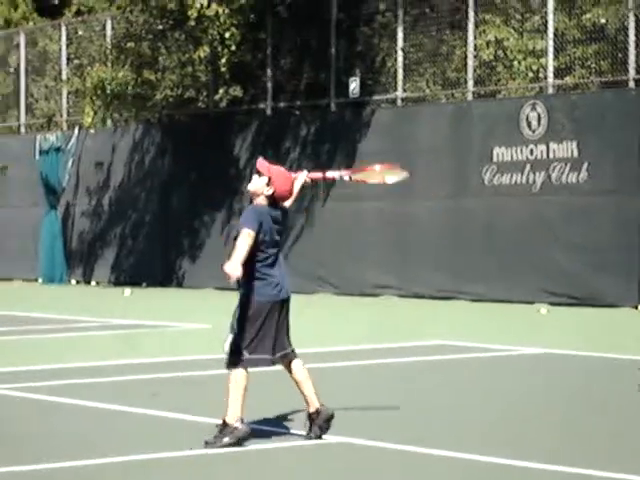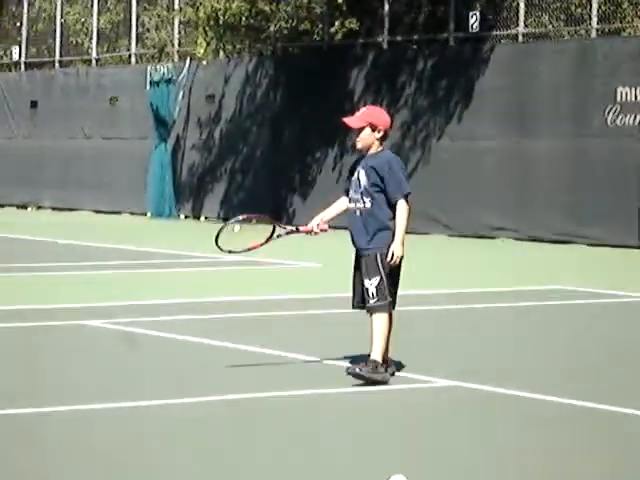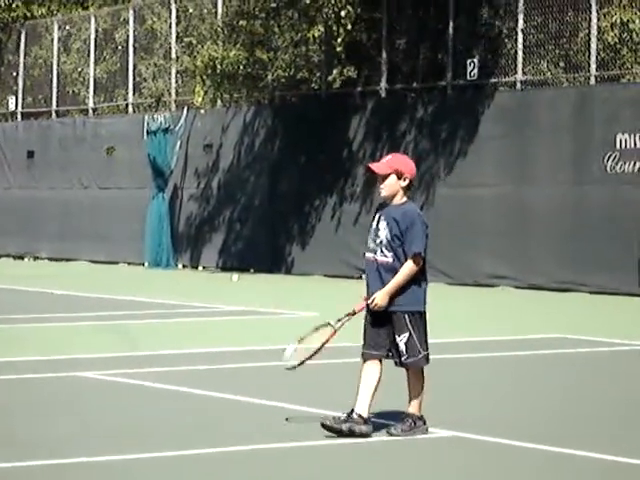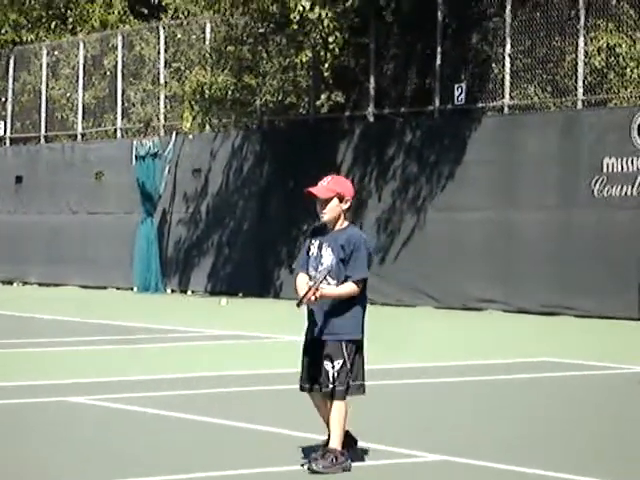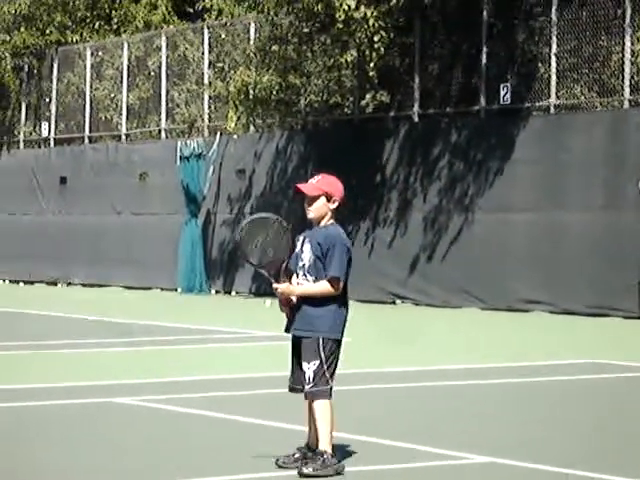
dt=1s
person 1, frame 1
left shoulder: (254, 213)
right shoulder: (277, 212)
left elbow: (247, 234)
right elbow: (286, 202)
left wrist: (235, 261)
right wrist: (297, 183)
left hip: (257, 297)
right hip: (278, 294)
left knee: (237, 358)
right knee: (287, 355)
left ankle: (233, 424)
right ankle: (317, 410)
person 1, frame 2
left shoulder: (389, 162)
right shoulder: (360, 162)
left elbow: (402, 202)
right elbow: (349, 198)
left wrist: (399, 239)
right wrist: (323, 216)
left hip: (382, 246)
right hip: (364, 244)
left knee: (379, 303)
right knee: (375, 304)
left ankle: (377, 363)
right ankle: (382, 359)
person 1, frame 3
left shoulder: (411, 216)
right shoulder: (382, 210)
left elbow: (415, 261)
left wrist: (387, 292)
right wrist: (374, 291)
left hip: (405, 301)
right hip: (378, 298)
left knee: (411, 360)
right knee: (372, 356)
left ankle: (415, 418)
right ankle: (359, 417)
person 1, frame 4
left shoulder: (355, 239)
right shoulder: (315, 235)
left elbow: (356, 285)
right elbow: (302, 273)
left wrist: (324, 293)
right wrist: (305, 290)
left hip: (342, 328)
right hip: (316, 326)
left knee: (335, 389)
right knee: (313, 387)
left ankle: (336, 452)
right ankle: (342, 437)
person 1, frame 5
left shoulder: (335, 238)
right shoulder: (305, 236)
left elbow: (333, 285)
left wrist: (295, 290)
right wrist: (286, 295)
left hip: (322, 326)
right hip: (303, 323)
left knee: (318, 388)
right knee: (309, 388)
left ankle: (328, 455)
right ankle: (312, 448)
